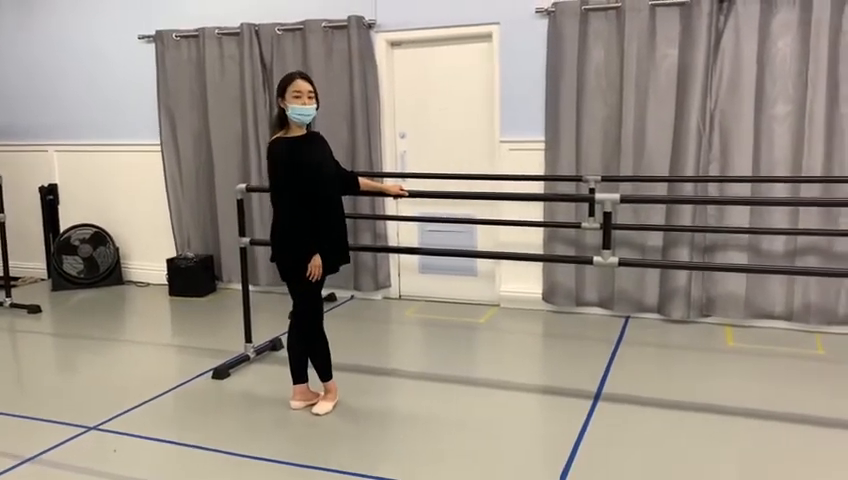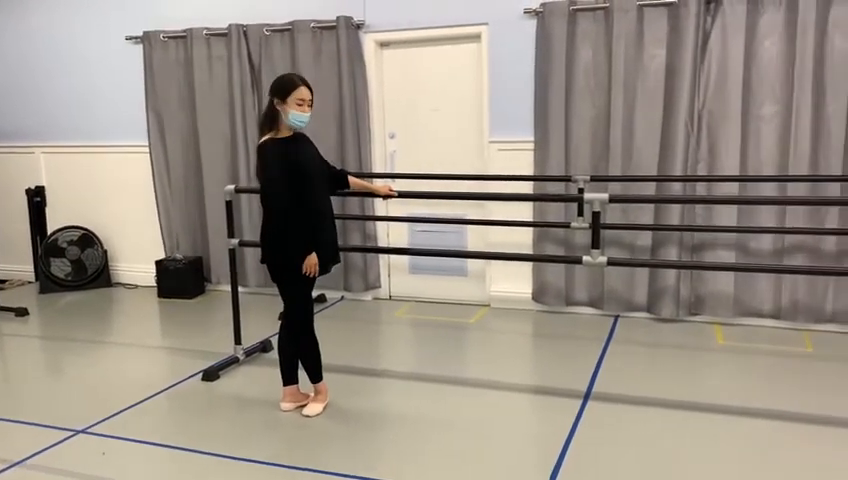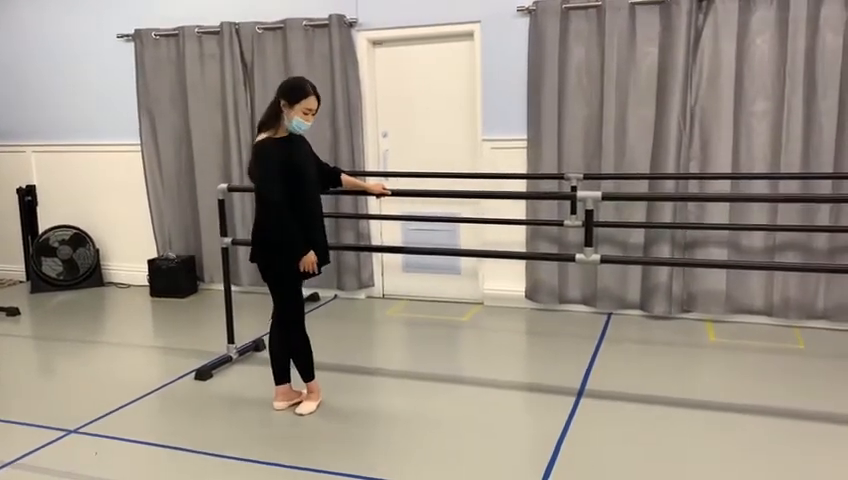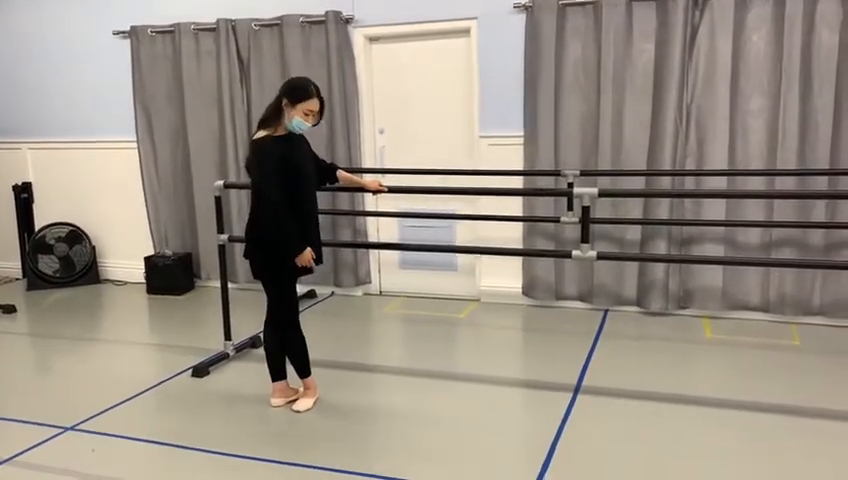
dt=0.3s
person 1, frame 1
left shoulder: (316, 140)
right shoulder: (279, 148)
left elbow: (341, 178)
right elbow: (287, 206)
left wrist: (383, 188)
right wrist: (309, 252)
left hip: (318, 243)
right hip: (297, 248)
left knee: (304, 314)
right knee: (310, 315)
left ankle: (300, 391)
right ankle: (329, 387)
person 1, frame 2
left shoulder: (301, 142)
right shoulder: (269, 149)
left elbow: (331, 176)
right elbow: (279, 207)
left wrist: (373, 188)
right wrist: (305, 251)
left hip: (308, 244)
right hip: (288, 249)
left knee: (295, 316)
right knee: (300, 316)
left ankle: (291, 392)
right ankle: (319, 388)
person 1, frame 3
left shoulder: (296, 142)
right shoulder: (266, 149)
left elbow: (326, 174)
right elbow: (274, 206)
left wrist: (366, 186)
right wrist: (301, 249)
left hip: (295, 245)
right hip: (278, 248)
left knee: (285, 315)
right knee: (291, 316)
left ankle: (283, 390)
right ankle: (312, 387)
person 1, frame 4
left shoulder: (296, 140)
right shoulder: (264, 147)
left elbow: (323, 170)
right elbow: (271, 204)
left wrist: (363, 183)
right wrist: (298, 246)
left hip: (290, 243)
right hip: (272, 245)
left knee: (279, 312)
right knee: (286, 313)
left ankle: (280, 387)
right ankle: (308, 383)
